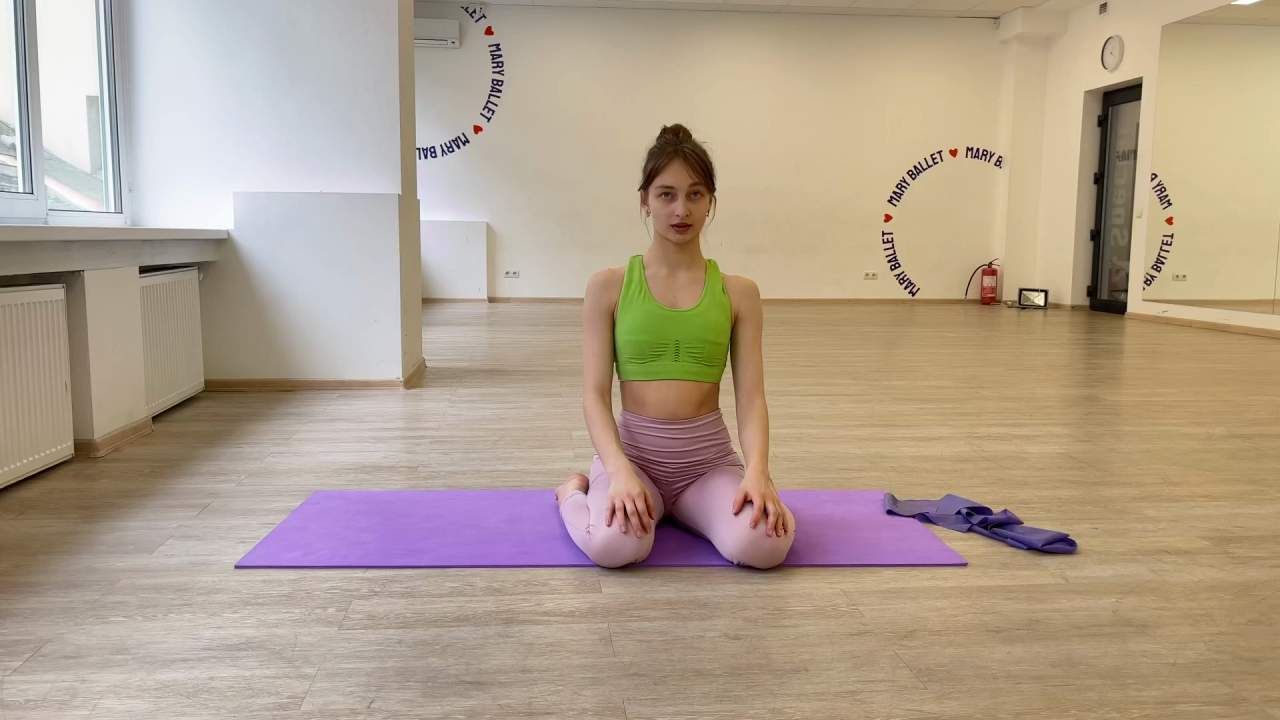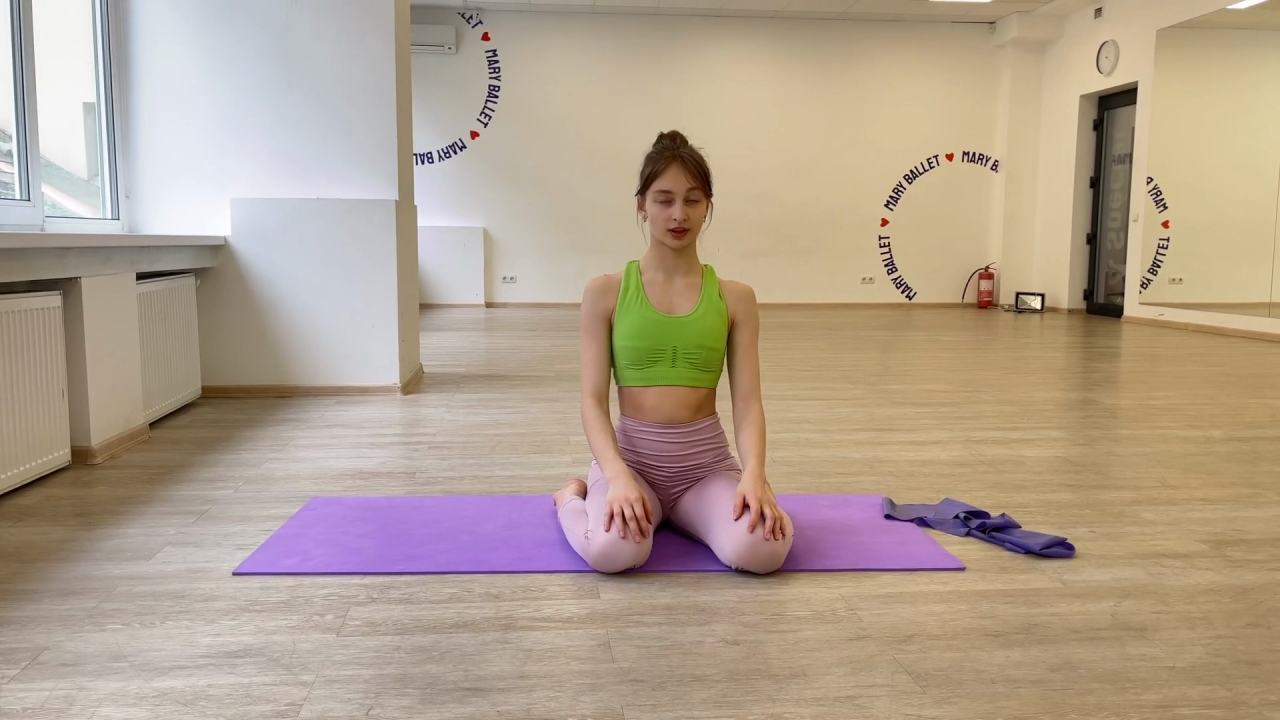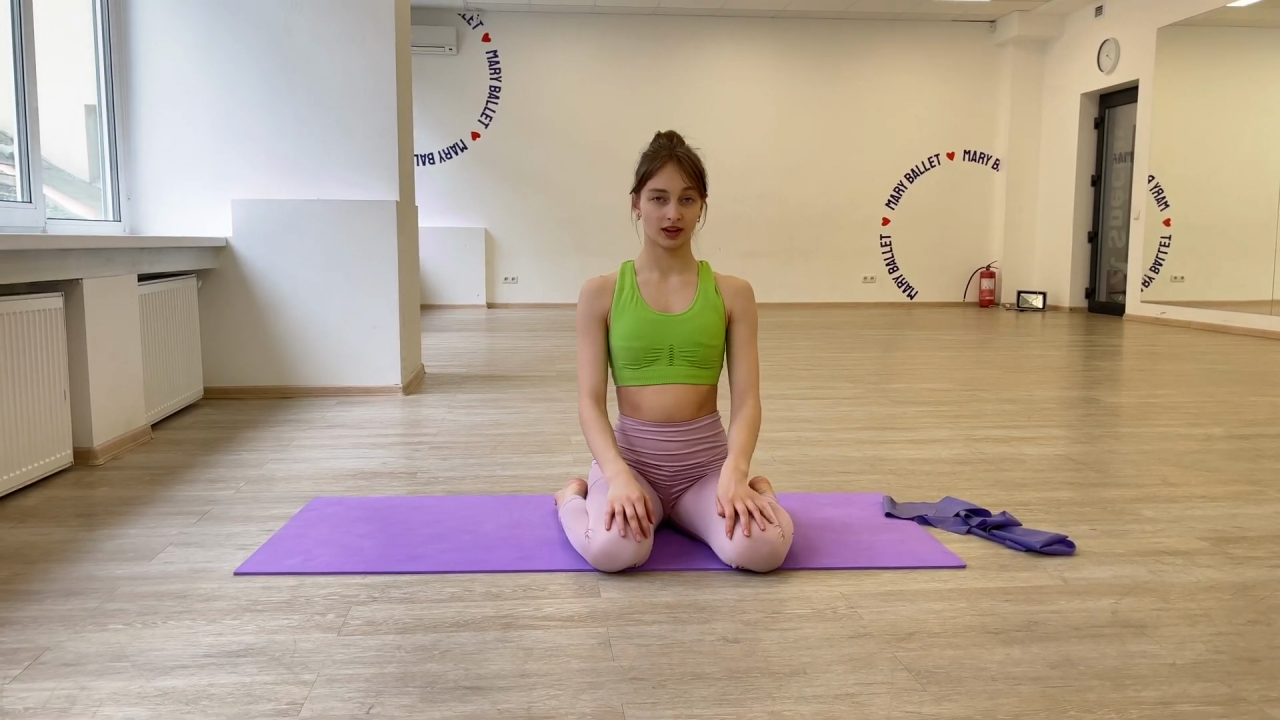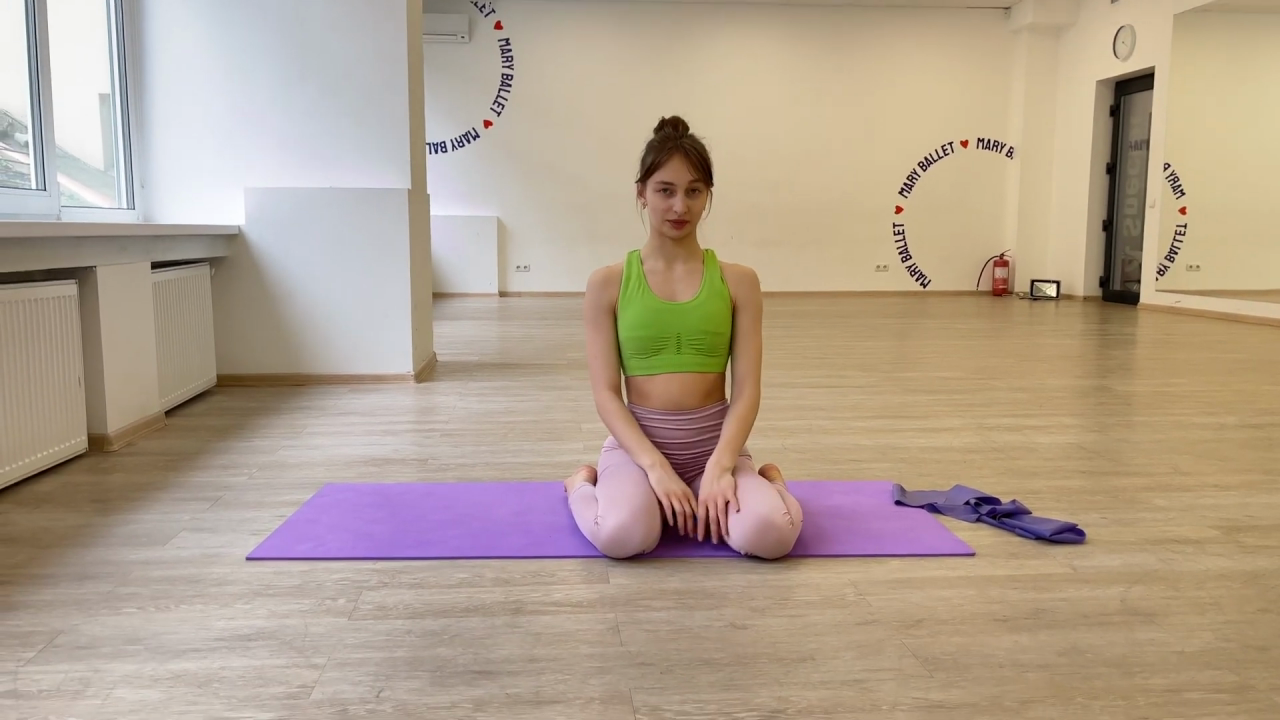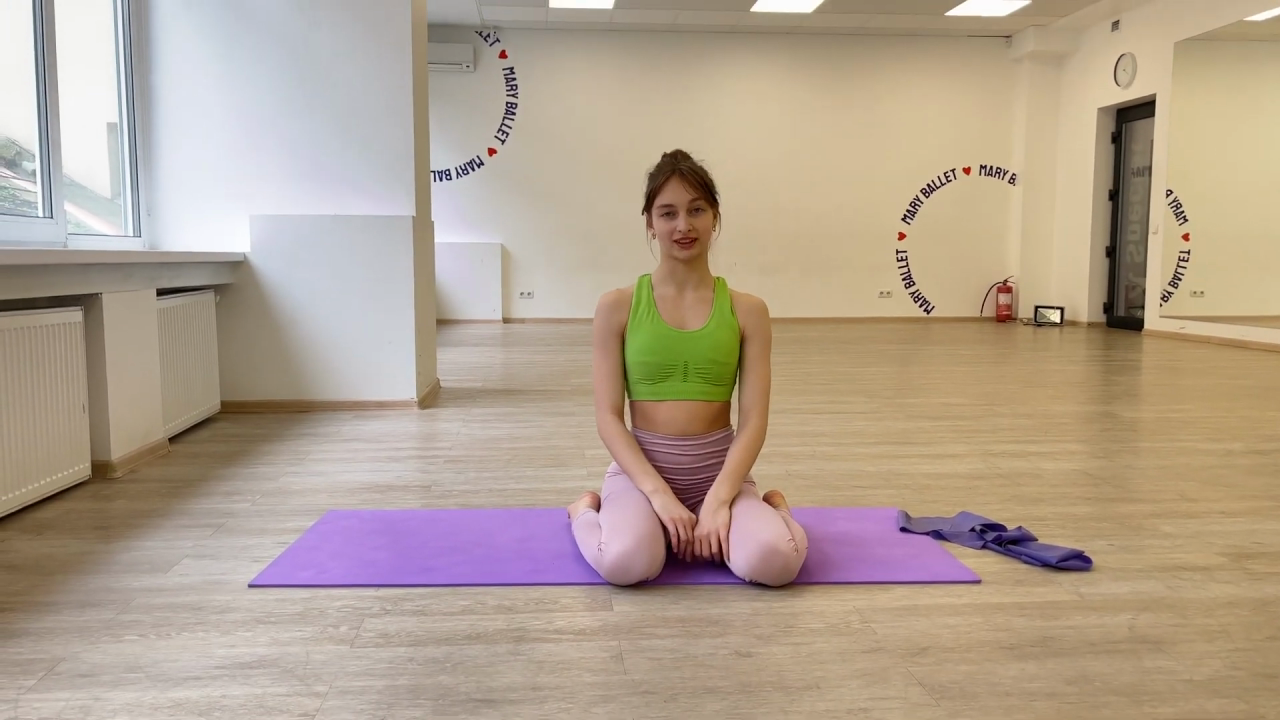
dt=0.7s
person 1, frame 1
left shoulder: (739, 293)
right shoulder: (608, 287)
left elbow: (751, 397)
right elbow: (595, 395)
left wrist: (756, 471)
right wrist: (619, 471)
left hip: (709, 455)
right hip: (634, 448)
left knee: (764, 545)
right knee: (612, 545)
left ankle: (680, 507)
right ankle: (574, 492)
person 1, frame 2
left shoulder: (735, 298)
right shoulder: (605, 292)
left elbow: (747, 401)
right elbow: (593, 400)
left wrist: (753, 474)
right wrist: (617, 476)
left hip: (707, 459)
right hip: (630, 454)
left knee: (761, 549)
right knee: (612, 550)
left ankle: (678, 511)
right ankle: (572, 498)
person 1, frame 3
left shoulder: (733, 294)
right shoulder: (601, 292)
left elbow: (746, 400)
right elbow: (590, 401)
left wrist: (733, 471)
right wrist: (619, 476)
left hip: (706, 457)
right hip: (632, 452)
left knee: (763, 549)
right knee: (612, 551)
left ankle: (755, 492)
right ankle: (573, 497)
person 1, frame 4
left shoulder: (738, 281)
right shoulder: (607, 283)
left elbow: (746, 391)
right elbow: (606, 393)
left wrist: (719, 468)
right wrist: (656, 466)
left hip: (714, 442)
right hip: (636, 441)
left knee: (769, 534)
right knee: (622, 535)
left ankle: (766, 481)
right ankle: (583, 485)
person 1, frame 5
left shoulder: (748, 311)
right shoulder: (617, 307)
left elbow: (753, 421)
right elbow: (609, 417)
left wrist: (718, 499)
right wrist: (660, 495)
left hip: (718, 468)
right hip: (641, 467)
left knee: (773, 561)
right knee: (625, 564)
left ankle: (771, 507)
right ankle: (586, 511)
